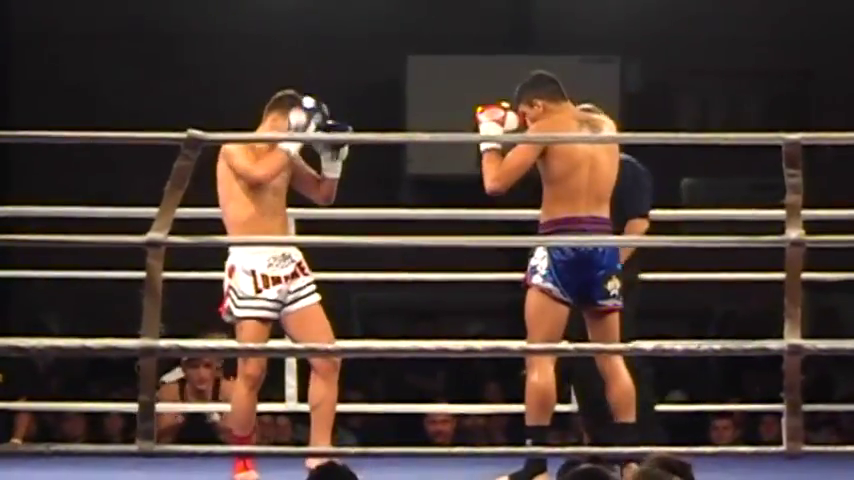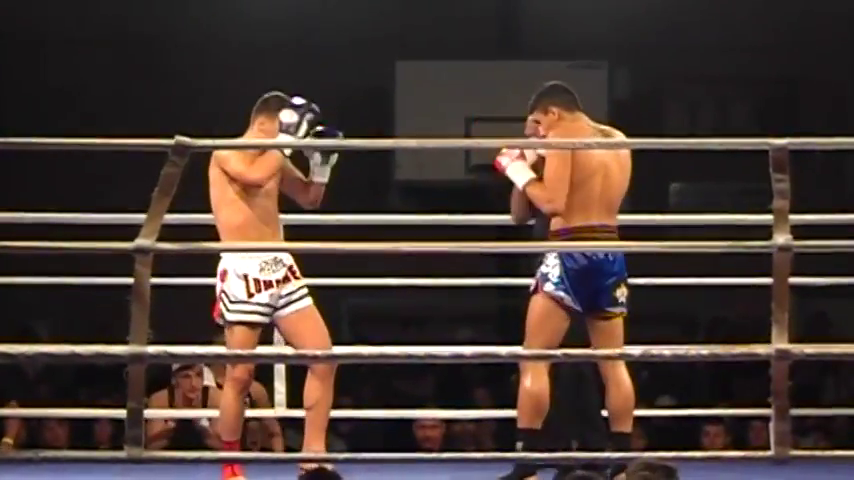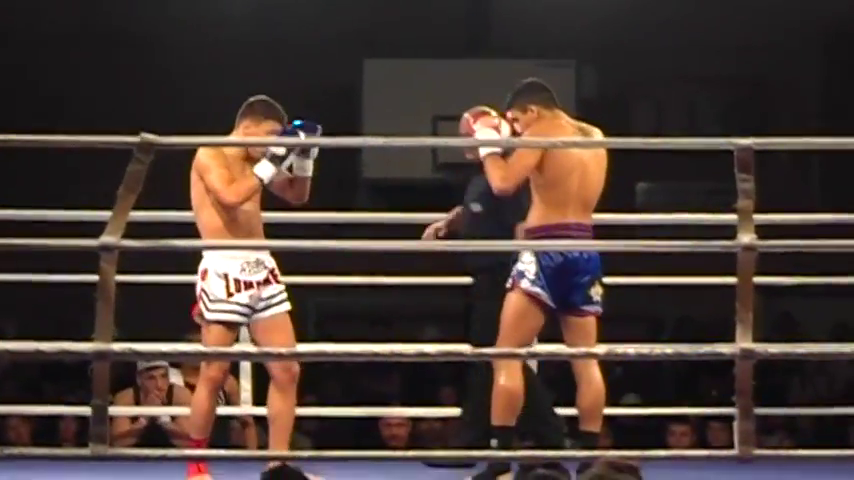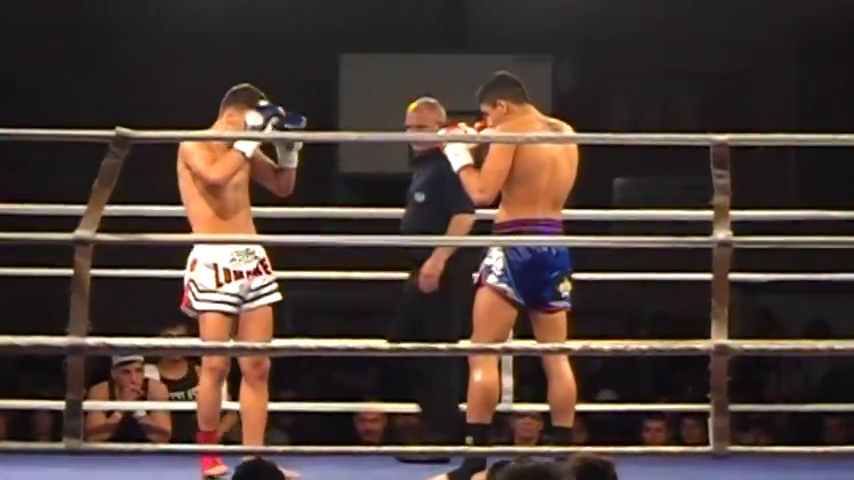
dt=0.3s
person 1, frame 1
left shoulder: (546, 128)
right shoulder: (606, 127)
left elbow: (495, 182)
left wrist: (489, 132)
right wrist: (516, 128)
left hip: (561, 247)
right hip: (602, 246)
left knee: (540, 357)
right knee: (611, 357)
person 1, frame 2
left shoulder: (564, 136)
right shoulder: (617, 139)
left elbow: (552, 203)
left wrist: (517, 170)
right wrist: (538, 160)
left hip: (571, 254)
right hip: (610, 253)
left knee: (534, 360)
right knee: (613, 363)
person 1, frame 3
left shoulder: (541, 132)
right shoulder: (594, 137)
left elbow: (503, 182)
left wrist: (487, 137)
right wrist: (505, 135)
left hip: (546, 252)
right hip: (584, 251)
left knee: (508, 357)
right knee: (585, 360)
person 1, frame 4
left shoulder: (511, 129)
right shoulder: (564, 133)
left elbow: (483, 192)
left wrist: (457, 148)
right wrist: (484, 140)
left hip: (515, 247)
right hip: (553, 247)
left knee: (483, 356)
right knee: (556, 357)
person 2, frame 1
left shoulder: (286, 158)
right shoulder: (235, 148)
left elbow: (323, 196)
right elbow: (259, 173)
left wrist: (333, 155)
right wrist: (296, 136)
left hip: (289, 264)
right hip: (250, 267)
left knee: (327, 359)
right knee: (252, 370)
person 2, frame 2
left shoulder: (274, 158)
right shoulder: (227, 152)
left elbow: (310, 199)
right elbow: (255, 178)
left wrist: (322, 160)
right wrist: (288, 137)
left hip: (281, 268)
right hip: (243, 271)
left knee: (322, 358)
right knee: (239, 374)
person 2, frame 3
left shoulder: (257, 161)
right shoulder: (209, 156)
left elbow: (297, 195)
right elbow: (230, 197)
left wrist: (302, 157)
right wrist: (272, 160)
left hip: (262, 269)
right hip: (224, 272)
left knee: (286, 371)
right knee: (213, 374)
person 2, frame 4
left shoulder: (243, 149)
right shoulder: (193, 146)
left elbow: (282, 186)
right elbow: (215, 176)
left wrist: (288, 146)
right wrist: (252, 139)
left hip: (252, 260)
right hip: (212, 262)
left knee: (257, 367)
right knee: (215, 364)
person 3, frame 1
left shoulder: (626, 169)
left elbow: (638, 221)
left wrist: (615, 263)
left knee: (622, 359)
right knee: (578, 362)
left ankle: (648, 439)
right ankle: (601, 440)
person 3, frame 2
right shoulder: (540, 176)
right elbow: (520, 216)
left knee: (558, 359)
right knee: (573, 361)
left ankle: (556, 443)
right ankle: (590, 444)
person 3, frame 3
right shoulder: (476, 179)
left elbow: (525, 223)
right wrist: (447, 223)
left hip: (501, 280)
right hip: (486, 280)
left knee: (486, 358)
left ankle: (474, 442)
right ankle: (550, 440)
person 3, frame 4
left shoulder: (450, 164)
right shoulder: (423, 166)
left elbow: (465, 216)
left wrist: (438, 259)
left hip: (444, 272)
right hip: (421, 272)
left knee: (440, 353)
right knee: (401, 345)
left ankle: (444, 437)
right ankle: (435, 424)
